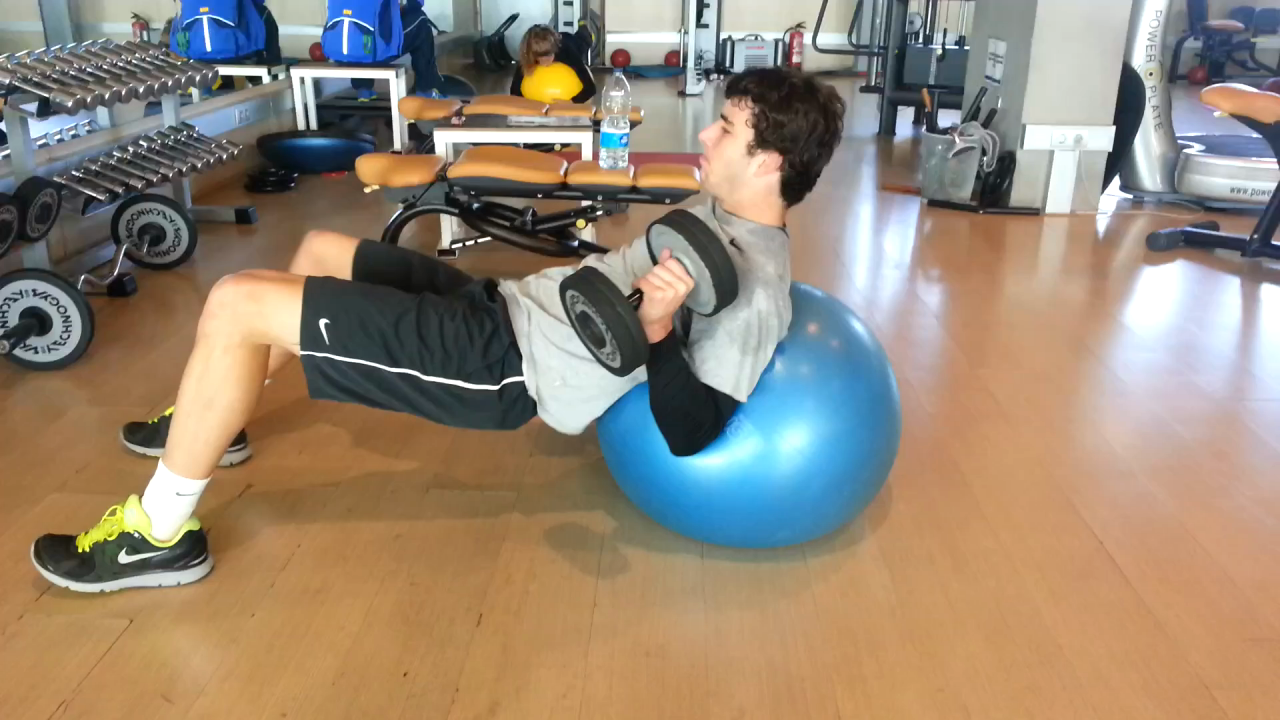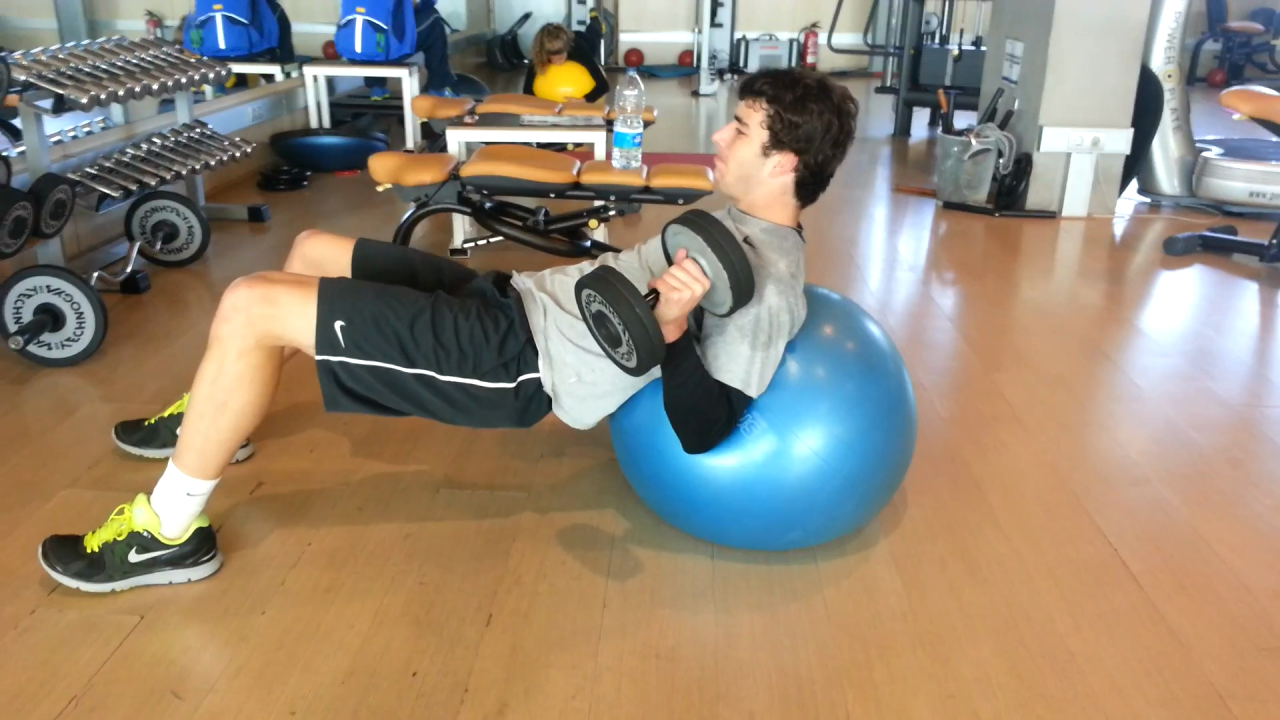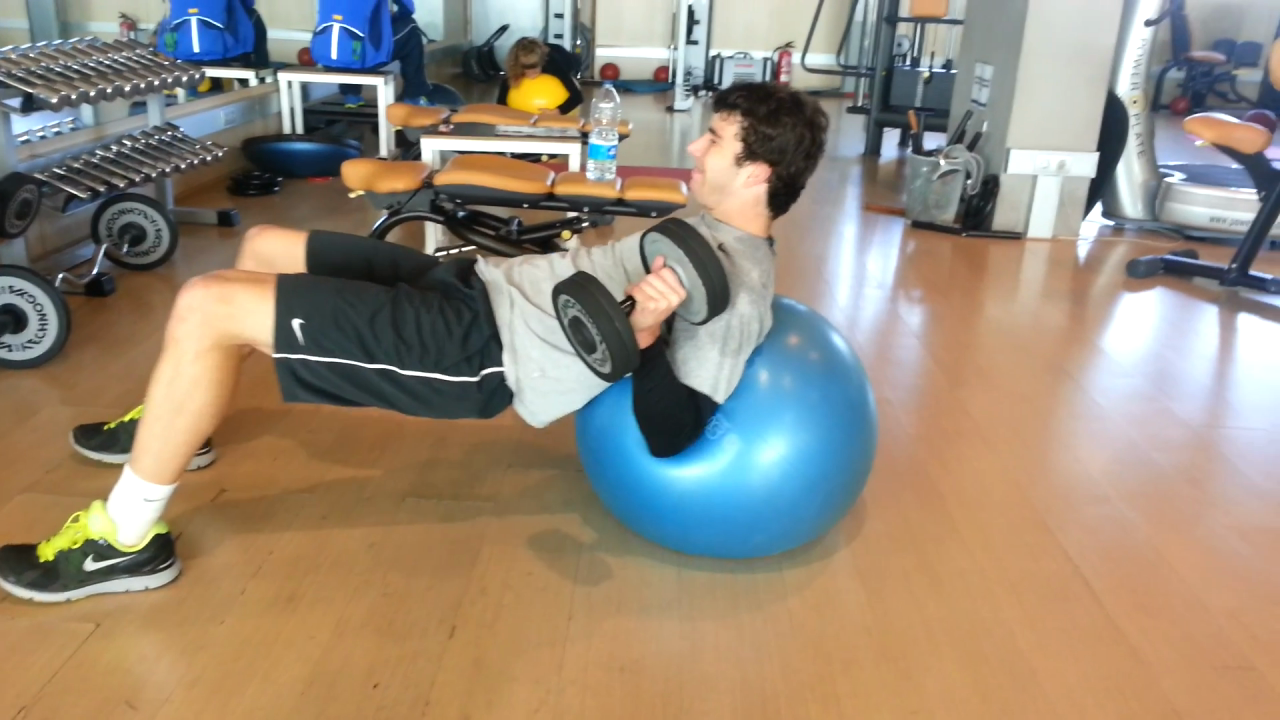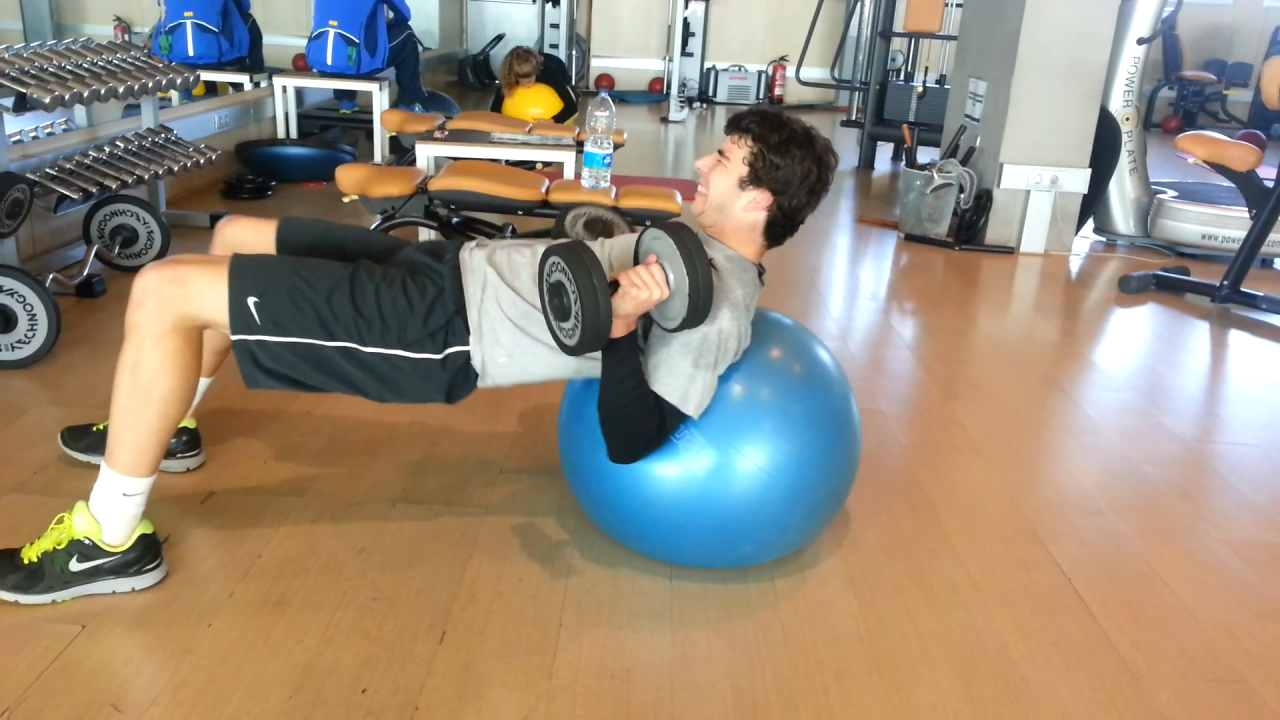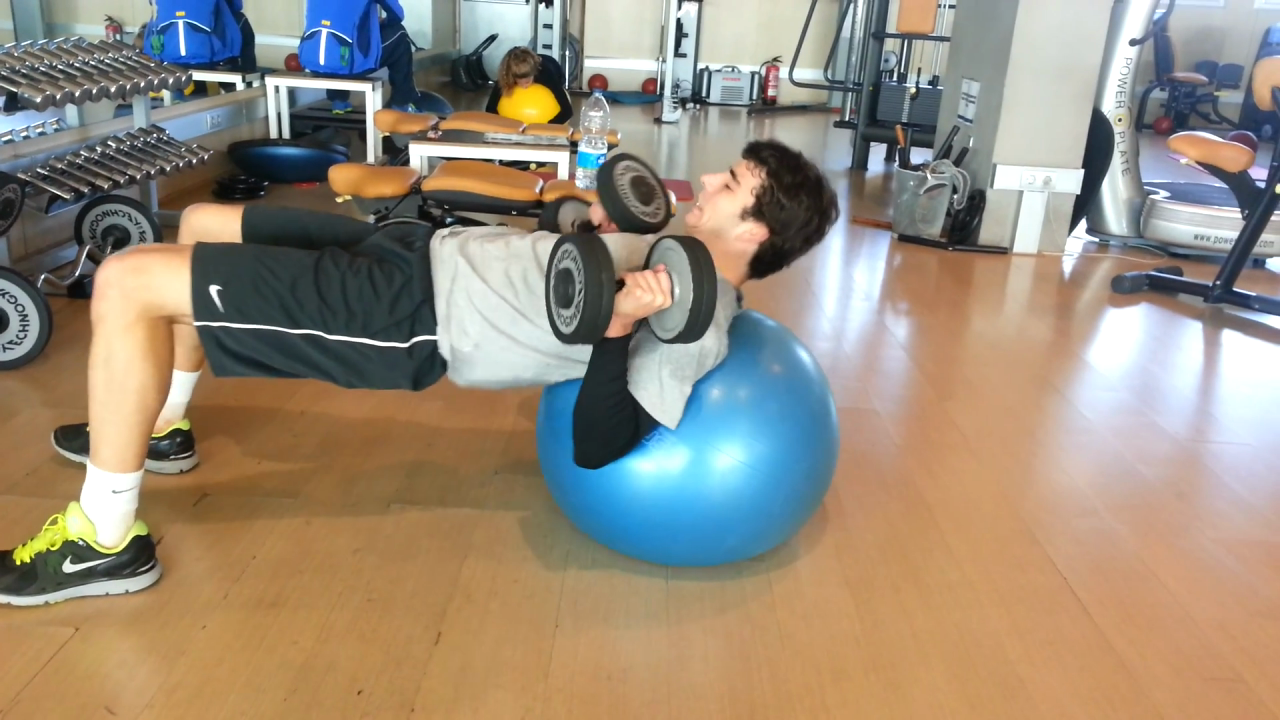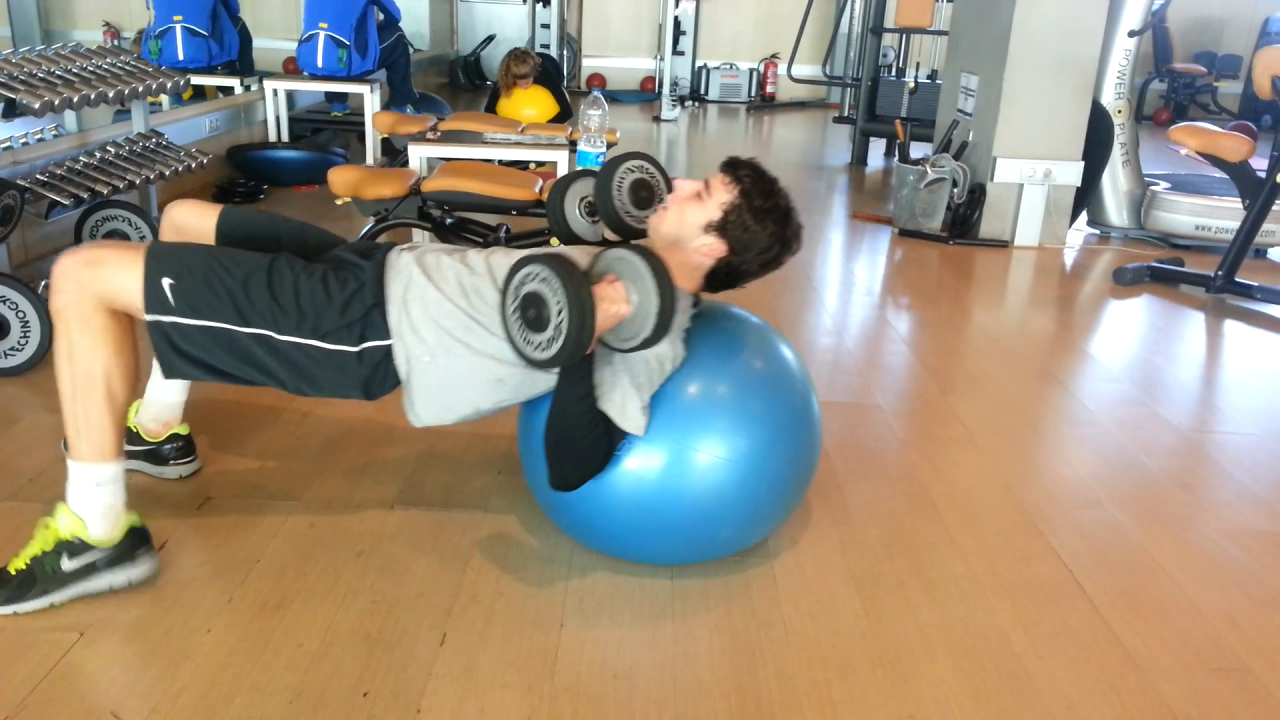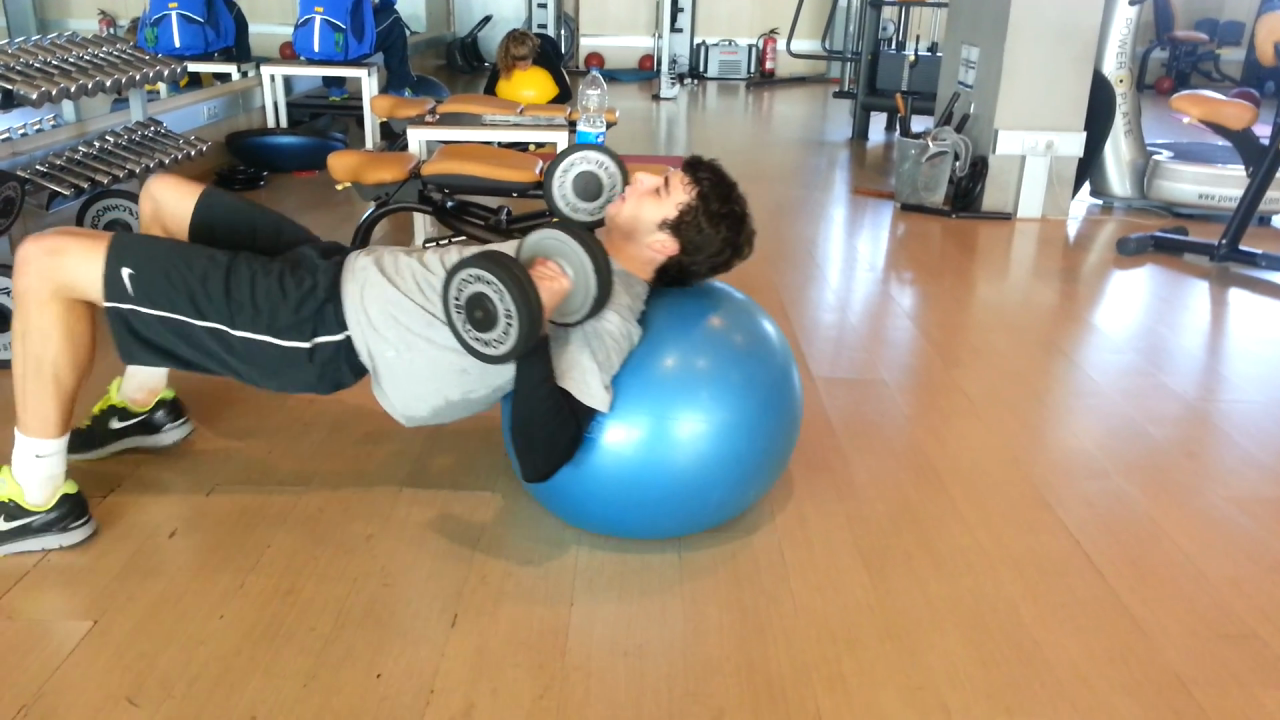
dt=0.3s
person 1, frame 1
left shoulder: (755, 293)
right shoulder: (725, 220)
left elbow: (690, 432)
left wrist: (657, 330)
left hip: (501, 364)
right hip: (499, 308)
left knee: (237, 303)
right knee: (321, 248)
left ankle: (160, 532)
right ankle: (211, 422)
person 1, frame 2
left shoulder: (768, 289)
right shoulder: (740, 224)
left elbow: (702, 431)
left wrist: (673, 329)
left hip: (518, 359)
right hip: (513, 298)
left knee: (252, 308)
right knee: (314, 251)
left ankle: (169, 530)
right ankle: (211, 417)
person 1, frame 3
left shoulder: (738, 295)
right shoulder: (714, 238)
left elbow: (669, 434)
left wrist: (646, 331)
left hip: (473, 346)
right hip: (472, 288)
left knee: (205, 304)
right knee: (262, 245)
left ankle: (126, 539)
right ankle: (175, 423)
person 1, frame 4
left shoulder: (720, 311)
right shoulder: (705, 255)
left elbow: (630, 438)
left wrist: (621, 323)
left hip: (446, 326)
right hip: (453, 270)
left knee: (164, 291)
right knee: (236, 234)
left ankle: (112, 537)
right ankle: (164, 426)
person 1, frame 5
left shoulder: (697, 328)
left elbow: (597, 445)
left wrist: (618, 325)
right wrist: (608, 238)
left hip: (409, 315)
right hip: (419, 261)
left knee: (126, 281)
right knee: (201, 223)
left ankle: (106, 538)
right ankle: (159, 428)
person 1, frame 6
left shoulder: (650, 337)
left elbow: (570, 466)
left wrist: (583, 339)
right wrist: (602, 237)
left hip: (365, 324)
right hip: (384, 271)
left knee: (83, 275)
right knee: (184, 220)
left ankle: (98, 530)
right ankle: (158, 431)
person 1, frame 7
left shoulder: (606, 320)
right shoulder: (597, 264)
left elbow: (540, 456)
left wrist: (531, 323)
left hip: (325, 323)
right hip: (343, 273)
right knee: (164, 195)
right ankle: (141, 406)
